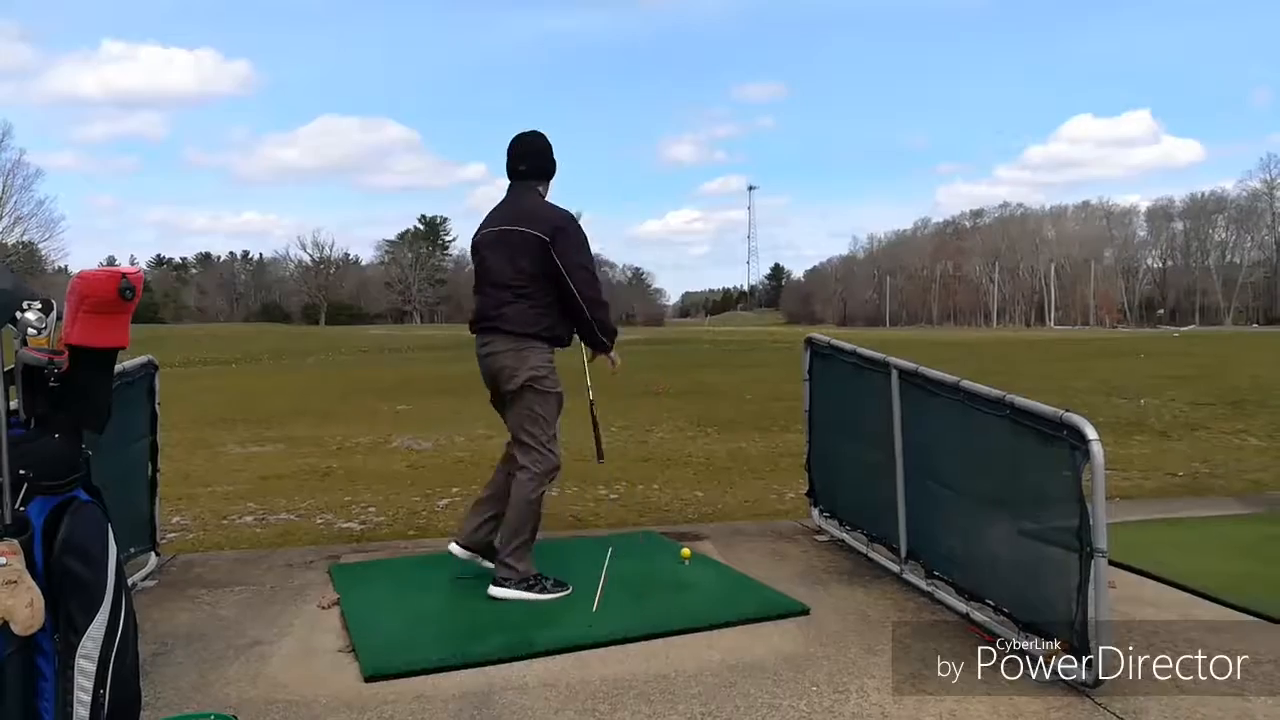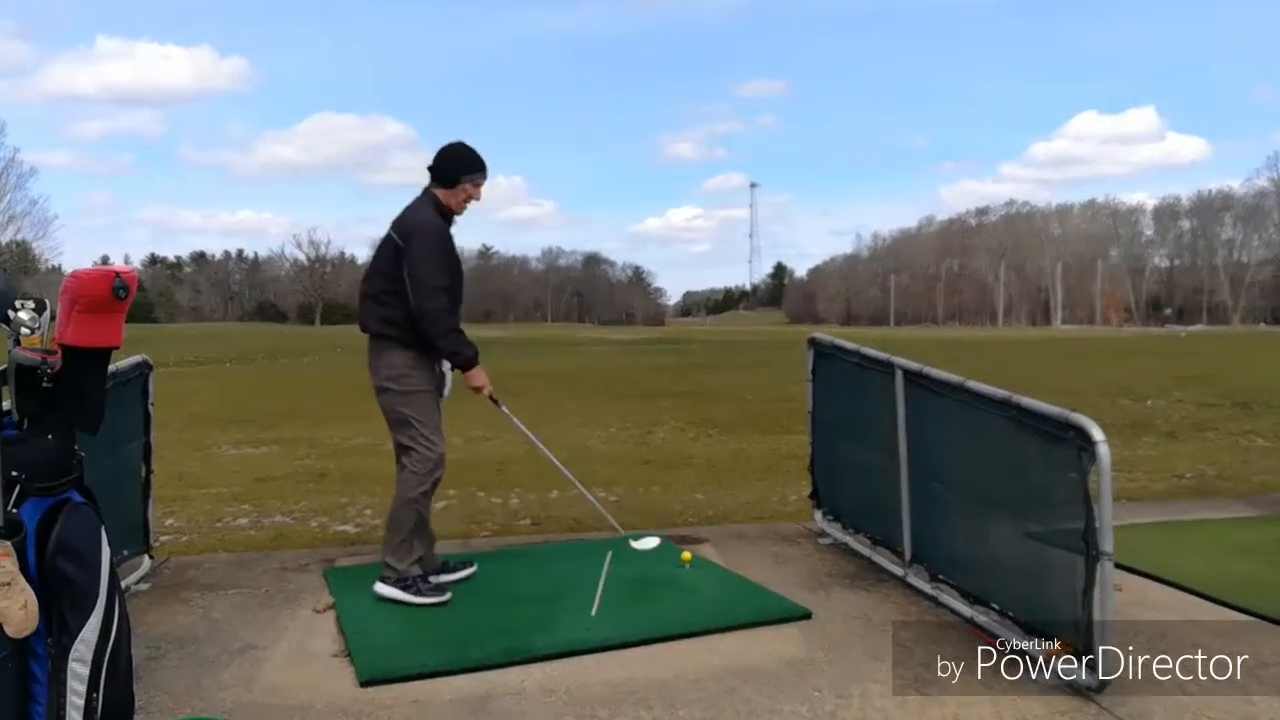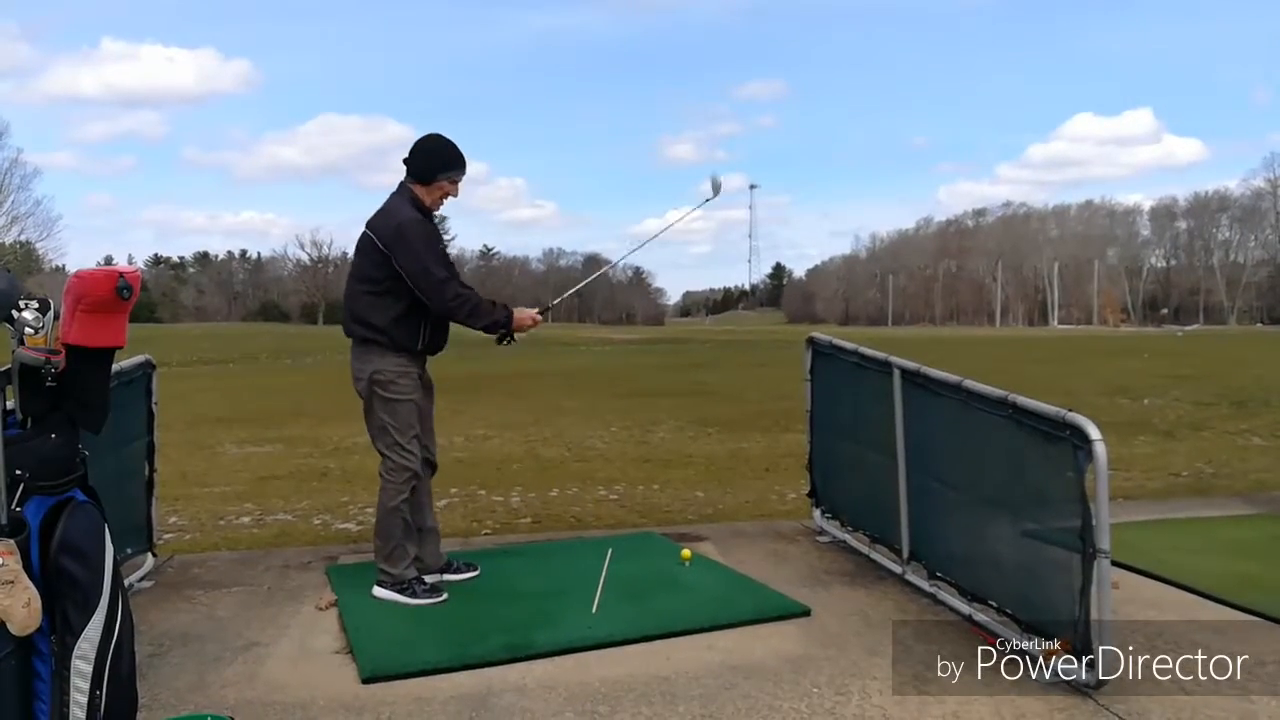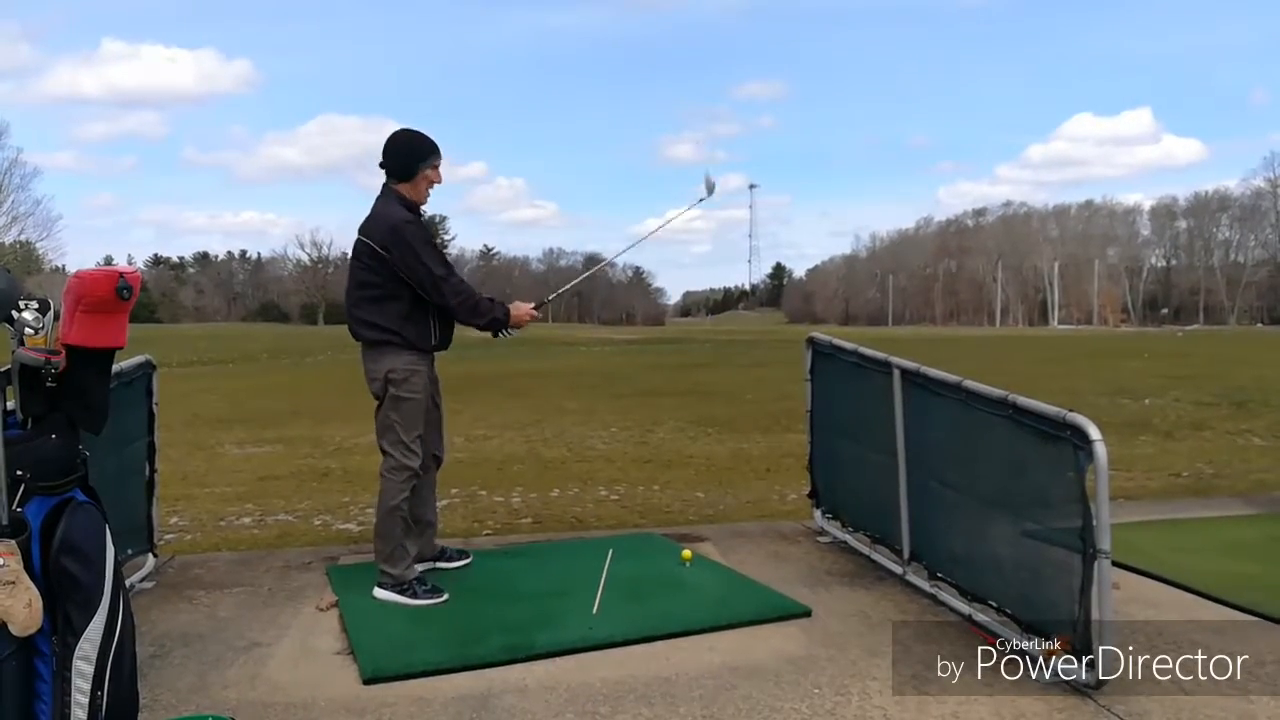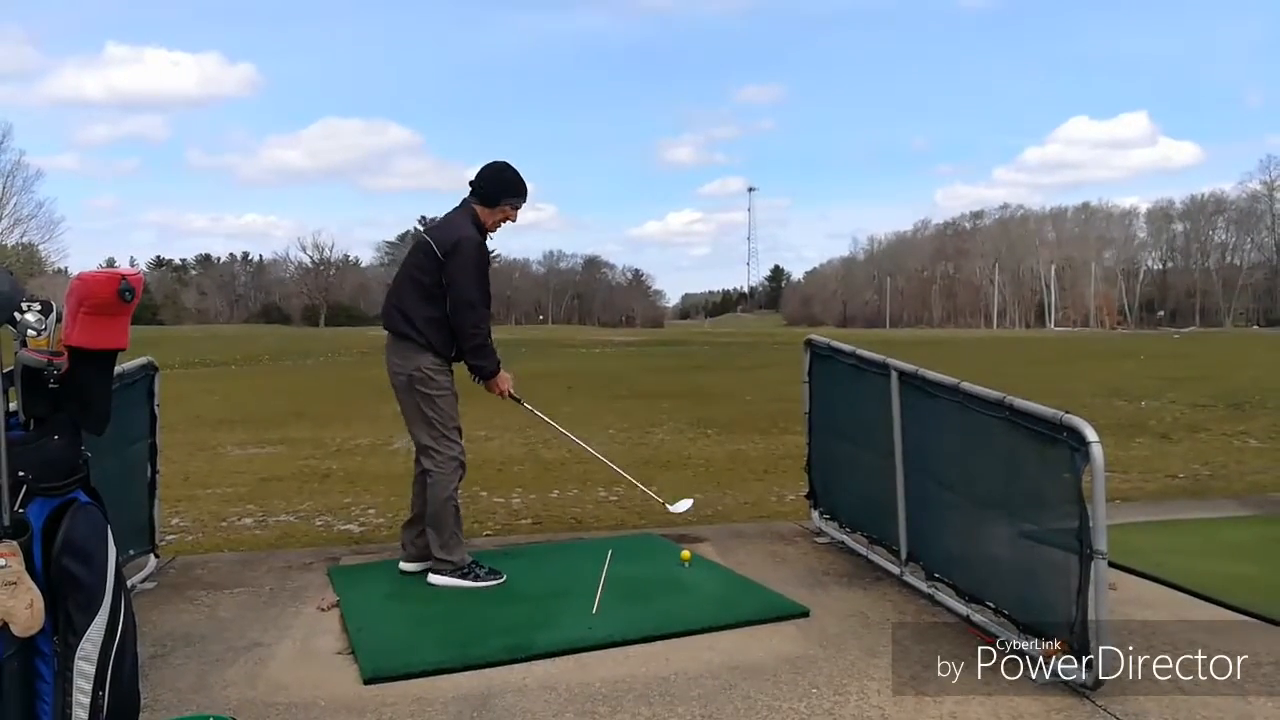
dt=1s
person 1, frame 1
left shoulder: (490, 224)
right shoulder: (556, 221)
right elbow: (583, 291)
right wrist: (604, 341)
left hip: (491, 345)
right hip: (527, 351)
left knee: (523, 448)
right knee: (538, 459)
left ankle: (475, 537)
right ankle: (513, 573)
person 1, frame 2
left shoulder: (426, 222)
right shoulder: (425, 226)
right elbow: (431, 304)
left wrist: (445, 359)
right wrist: (467, 361)
left hip: (411, 355)
right hip: (401, 357)
left knee: (419, 459)
right knee: (425, 458)
left ankle: (420, 561)
right ankle: (398, 572)
person 1, frame 3
left shoulder: (409, 218)
right shoulder: (404, 224)
left elbow: (443, 285)
right elbow: (443, 293)
left wrist: (497, 317)
right wrist: (505, 317)
left hip: (405, 358)
right hip: (386, 361)
left knee: (421, 461)
right knee: (401, 465)
left ankle: (426, 561)
right ankle: (394, 576)
person 1, frame 4
left shoulder: (398, 218)
right shoulder: (396, 224)
left elbow: (439, 284)
right elbow: (442, 288)
left wrist: (493, 314)
right wrist: (502, 315)
left hip: (412, 353)
right hip: (398, 358)
left knee: (427, 455)
right knee: (402, 463)
left ankle: (421, 548)
right ankle: (393, 576)
person 1, frame 5
left shoulder: (451, 229)
right shoulder: (466, 241)
right elbow: (467, 315)
left wrist: (485, 366)
right wrist: (490, 370)
left hip: (412, 350)
right hip: (421, 356)
left knee: (432, 454)
right knee: (445, 457)
left ankle: (417, 549)
right ankle: (449, 562)
